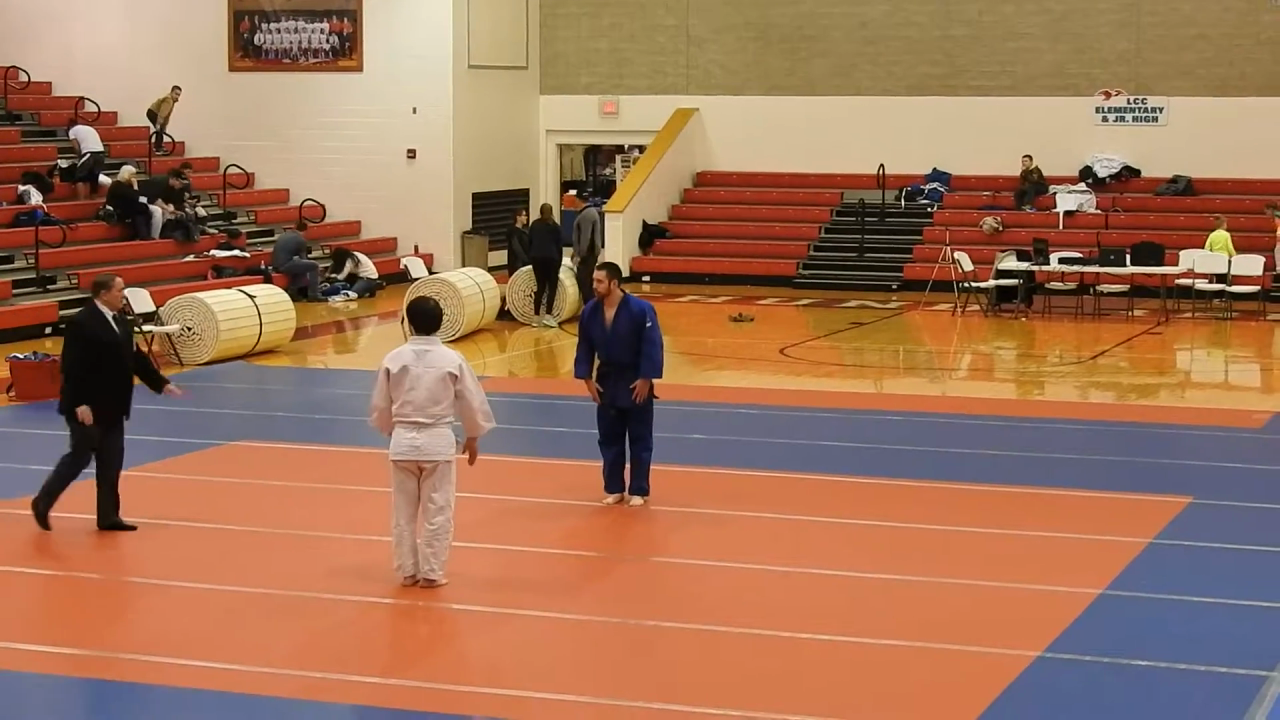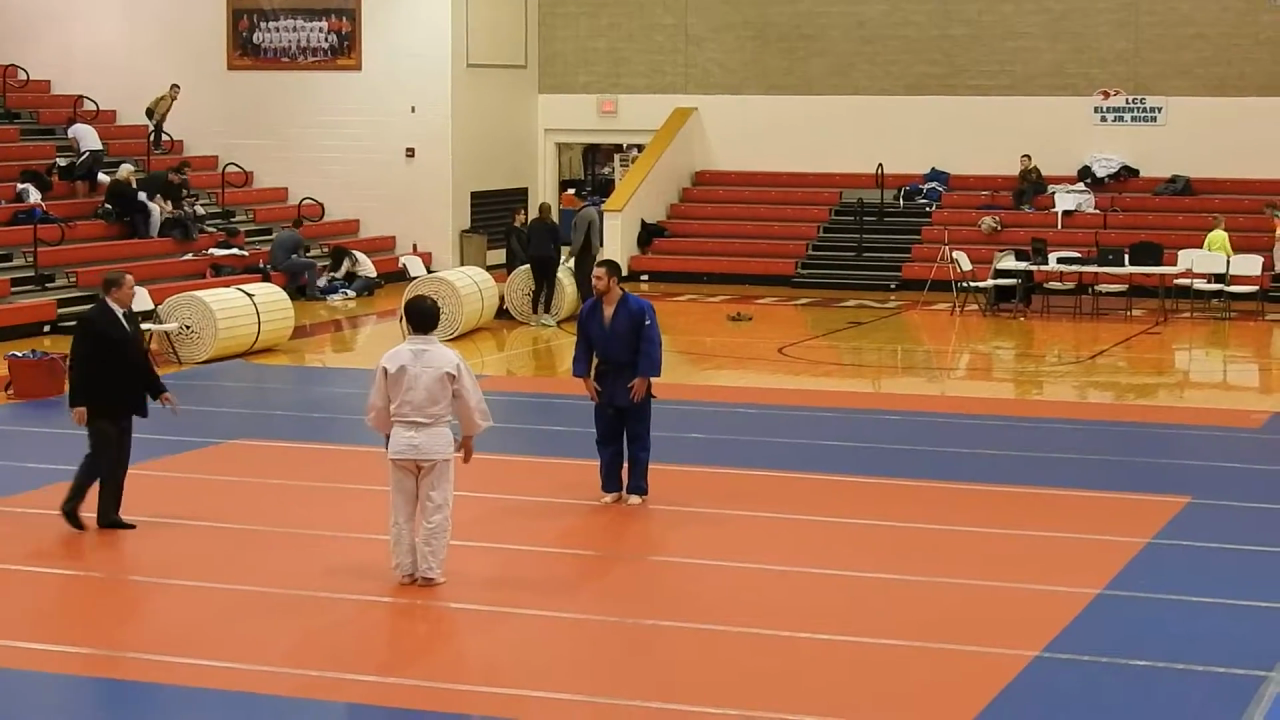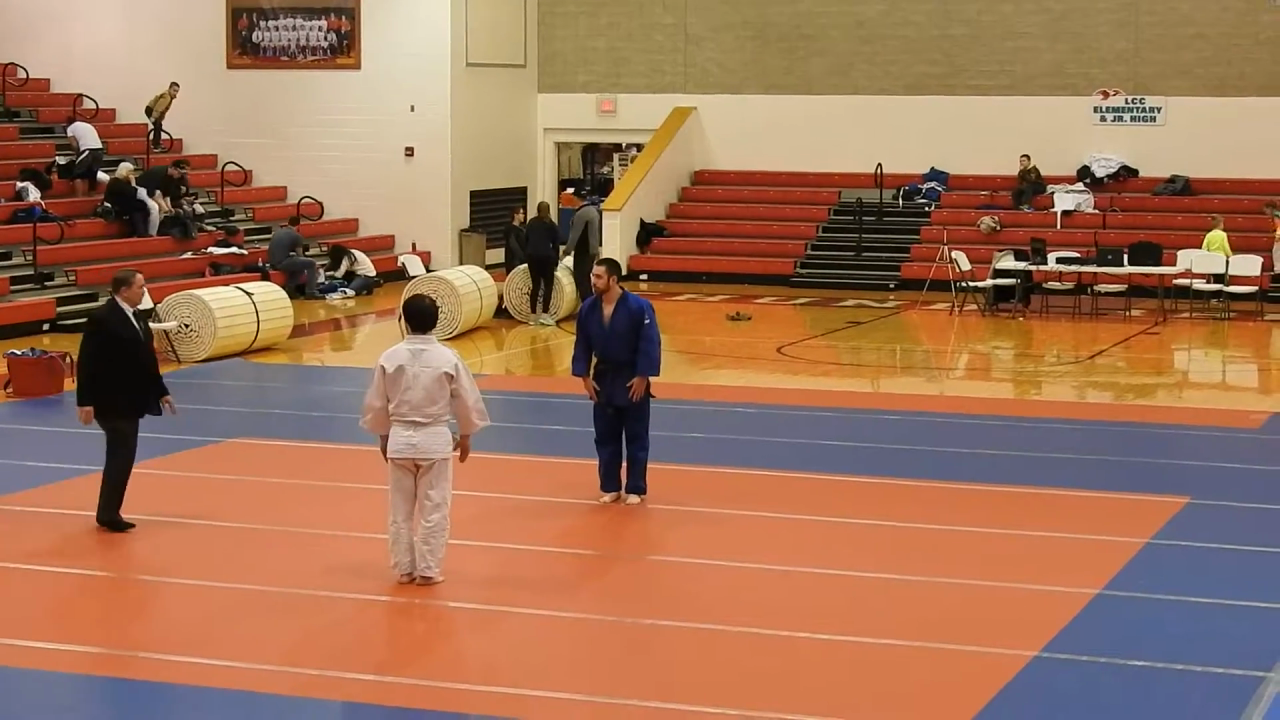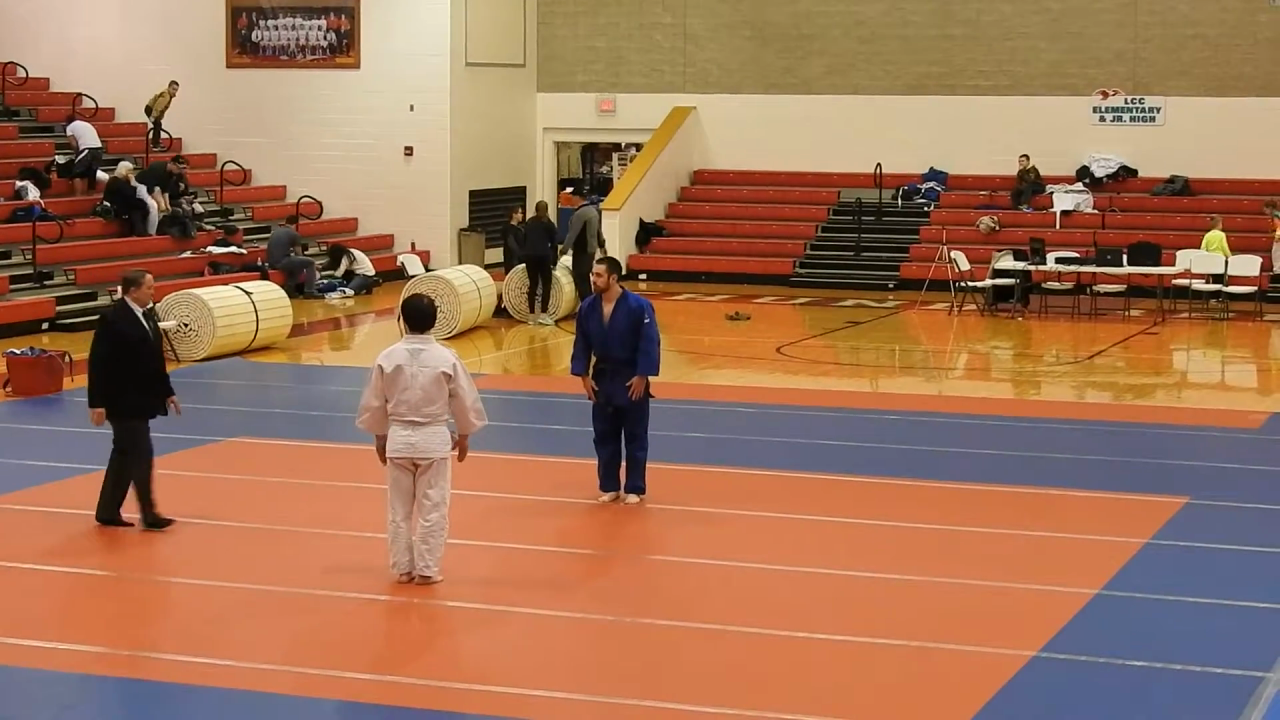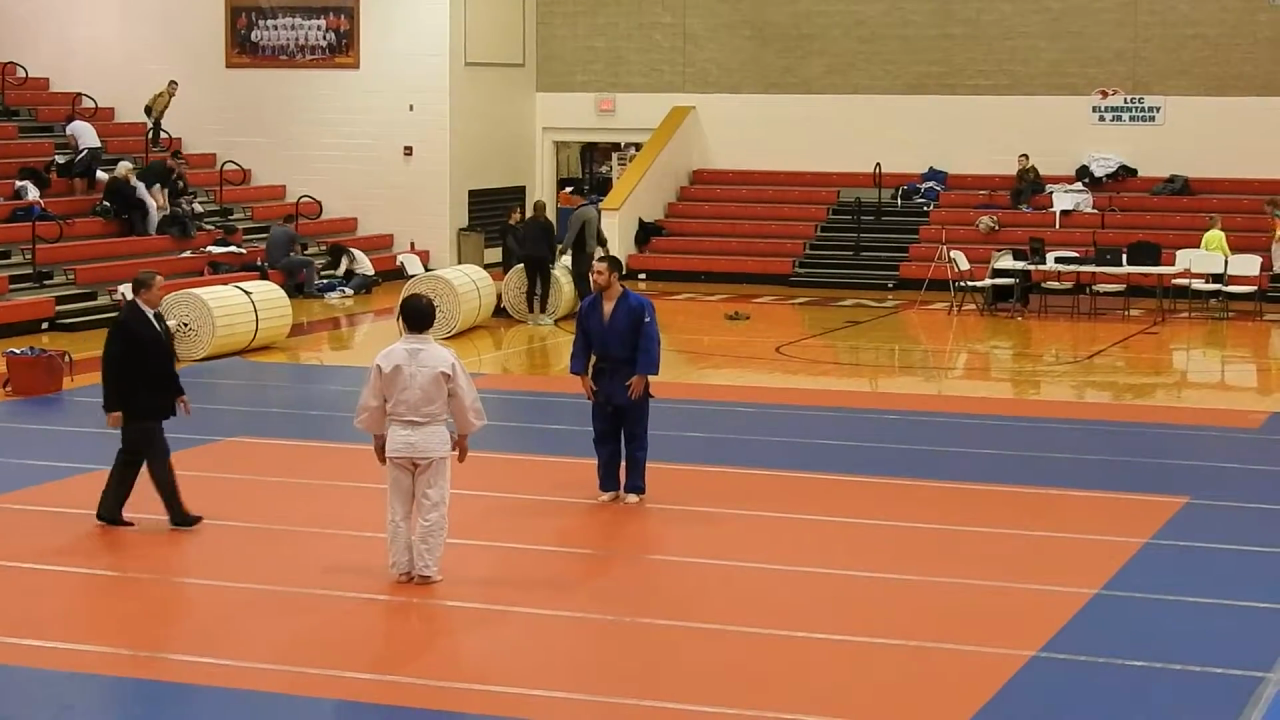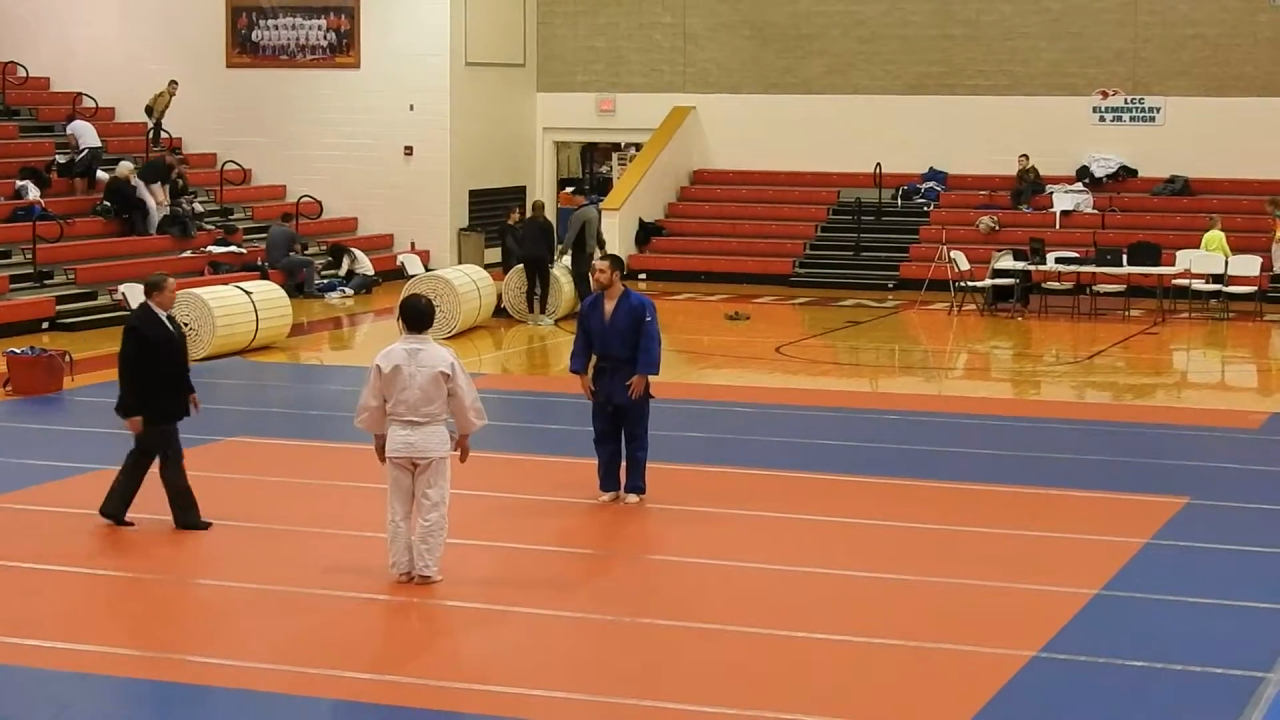
dt=0.1s
person 1, frame 1
left shoulder: (393, 359)
right shoulder: (452, 359)
left elbow: (380, 405)
right elbow: (472, 402)
right wrist: (472, 438)
left hip: (403, 442)
right hip: (438, 442)
left knee: (403, 513)
right knee: (437, 512)
left ankle: (408, 571)
right ankle: (431, 573)
person 1, frame 2
left shoulder: (391, 358)
right shoulder: (450, 358)
left elbow: (378, 405)
right elbow: (469, 401)
left wrist: (389, 433)
right wrist: (468, 436)
left hip: (401, 440)
right hip: (436, 441)
left knee: (401, 511)
right knee: (435, 511)
left ankle: (406, 570)
right ankle: (429, 571)
person 1, frame 3
left shoulder: (389, 358)
right shoulder: (448, 358)
left elbow: (376, 403)
right elbow: (467, 401)
left wrist: (383, 436)
right wrist: (465, 435)
left hip: (400, 439)
right hip: (435, 440)
left knee: (400, 510)
right knee: (434, 509)
left ankle: (404, 569)
right ankle: (428, 570)
person 1, frame 4
left shoulder: (387, 357)
right shoulder: (446, 358)
left elbow: (373, 403)
right elbow: (465, 400)
left wrist: (380, 436)
right wrist: (463, 435)
left hip: (398, 439)
right hip: (434, 439)
left knee: (399, 509)
right knee: (433, 509)
left ankle: (403, 568)
right ankle: (427, 569)
person 1, frame 5
left shoulder: (386, 357)
right shoulder: (445, 357)
left elbow: (373, 402)
right elbow: (464, 400)
left wrist: (378, 436)
right wrist: (463, 435)
left hip: (397, 438)
right hip: (433, 439)
left knee: (398, 509)
right knee: (432, 509)
left ankle: (402, 568)
right ankle: (426, 569)
person 1, frame 6
left shoulder: (386, 357)
right shoulder: (445, 357)
left elbow: (372, 402)
right elbow: (464, 400)
left wrist: (379, 436)
right wrist: (464, 434)
left hip: (397, 438)
right hip: (433, 439)
left knee: (398, 509)
right knee: (432, 509)
left ankle: (402, 568)
right ankle: (426, 569)
person 2, frame 1
left shoulder: (121, 320)
right shoulder: (81, 323)
left elbow: (135, 357)
right elbow: (72, 366)
left wrist: (161, 383)
right wrist: (78, 403)
left hip: (112, 404)
right hip: (88, 405)
left knee: (112, 460)
right knee: (79, 457)
left ankle: (109, 516)
right ankle: (43, 503)
person 2, frame 2
left shoulder: (129, 317)
right shoulder: (92, 320)
left elbow: (140, 357)
right elbow: (79, 364)
left wrist: (158, 390)
right wrist: (79, 402)
left hip: (123, 402)
right hip: (100, 403)
left knee: (119, 459)
right knee: (101, 456)
left ankle: (108, 514)
right ankle: (71, 505)
person 2, frame 3
left shoulder: (137, 316)
right shoulder: (102, 319)
left elbow: (147, 359)
right elbow: (87, 362)
left wrist: (161, 392)
right wrist: (86, 401)
left hip: (132, 400)
right hip: (111, 402)
left knee: (122, 455)
right knee: (122, 454)
left ankle: (109, 513)
right ankle: (107, 512)
person 2, frame 4
left shoulder: (146, 315)
right shoulder: (112, 319)
left elbow: (155, 359)
right elbow: (98, 363)
left wrist: (167, 392)
right wrist: (97, 403)
left hip: (141, 399)
right hip: (123, 402)
left knee: (125, 454)
right knee: (141, 454)
left ankle: (107, 511)
right ankle: (149, 514)
person 2, frame 5
left shoulder: (155, 317)
right shoulder: (125, 322)
left elbow: (165, 360)
right elbow: (111, 366)
left wrist: (177, 391)
right wrist: (114, 406)
left hip: (151, 401)
right hip: (135, 403)
left knee: (132, 454)
right knee: (158, 455)
left ankle: (109, 510)
right ankle: (178, 514)
person 2, frame 6
left shoulder: (166, 317)
right shoulder: (139, 325)
right elbow: (128, 371)
left wrist: (188, 391)
right wrist: (133, 411)
left hip: (165, 402)
right hip: (151, 405)
left knee: (144, 455)
right knee: (172, 457)
left ankle: (113, 507)
right ankle: (186, 516)
person 3, frame 1
left shoulder: (641, 310)
right shoulder: (590, 311)
left elbow: (653, 346)
right elbow: (584, 347)
left wrist: (645, 379)
right wrist: (588, 379)
left hip: (635, 382)
right hip: (606, 381)
left knee: (640, 439)
right knee: (609, 438)
left ankle: (638, 491)
right ankle: (614, 489)
person 3, frame 2
left shoulder: (639, 308)
right shoulder: (588, 309)
left elbow: (651, 345)
right elbow: (583, 346)
left wrist: (643, 378)
right wrist: (586, 377)
left hip: (633, 382)
right hip: (604, 380)
left knee: (637, 439)
right knee: (606, 438)
left ankle: (636, 490)
right ankle: (612, 488)
person 3, frame 3
left shoulder: (639, 307)
right shoulder: (588, 308)
left elbow: (650, 344)
right elbow: (582, 345)
left wrist: (642, 377)
right wrist: (585, 376)
left hip: (632, 381)
right hip: (603, 379)
left knee: (636, 438)
right knee: (605, 437)
left ankle: (635, 490)
right ankle: (610, 487)
person 3, frame 4
left shoulder: (638, 306)
right shoulder: (587, 307)
left elbow: (650, 343)
right elbow: (581, 344)
left wrist: (642, 376)
right wrist: (584, 375)
left hip: (631, 380)
right hip: (602, 379)
left knee: (635, 438)
right knee: (604, 437)
left ankle: (634, 489)
right ankle: (609, 486)
person 3, frame 5
left shoulder: (639, 305)
right shoulder: (588, 306)
left elbow: (649, 343)
right elbow: (581, 343)
left wrist: (641, 375)
right wrist: (583, 374)
left hip: (631, 379)
right hip: (601, 377)
left knee: (634, 437)
right knee: (604, 436)
left ankle: (633, 489)
right ankle: (609, 486)
person 3, frame 6
left shoulder: (640, 305)
right shoulder: (589, 305)
left elbow: (650, 342)
right elbow: (582, 342)
left wrist: (642, 375)
right wrist: (583, 373)
left hip: (631, 379)
right hip: (602, 377)
left knee: (635, 437)
right knee: (604, 436)
left ankle: (634, 489)
right ankle: (609, 486)
